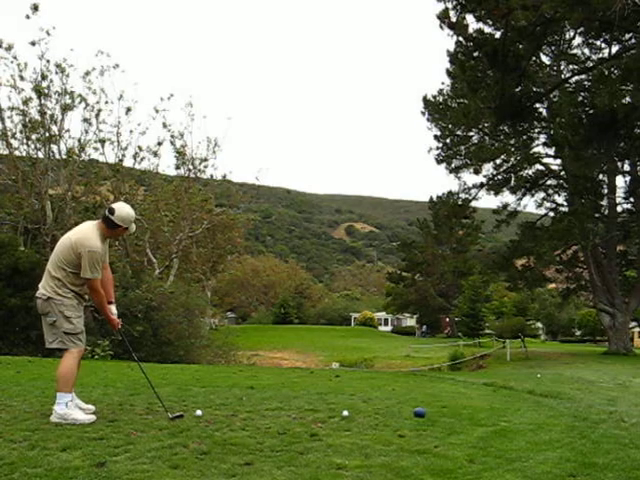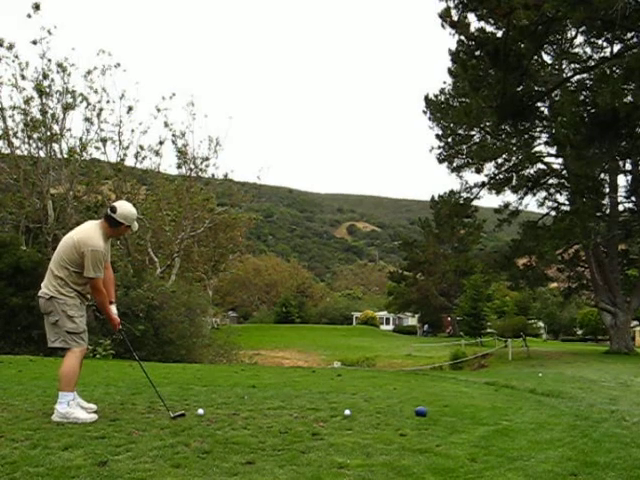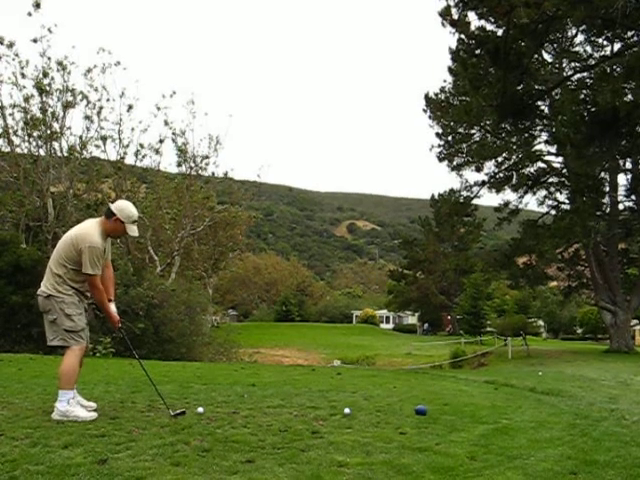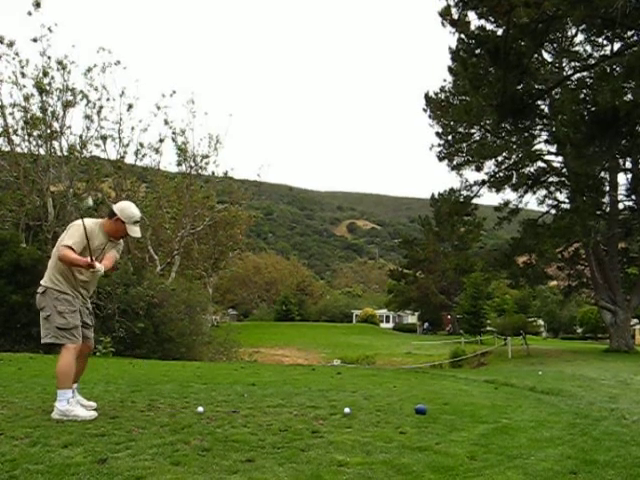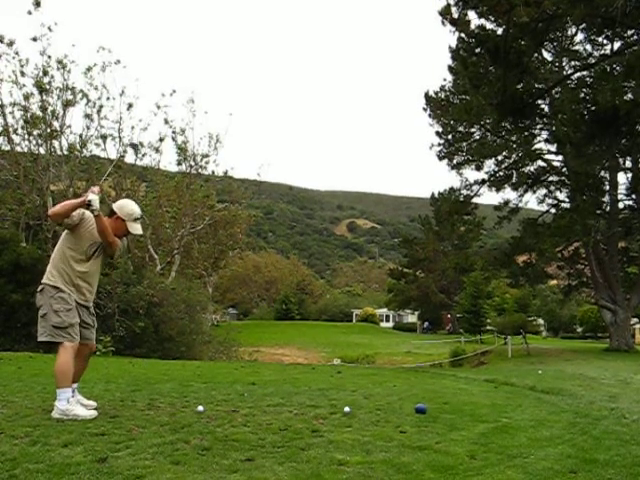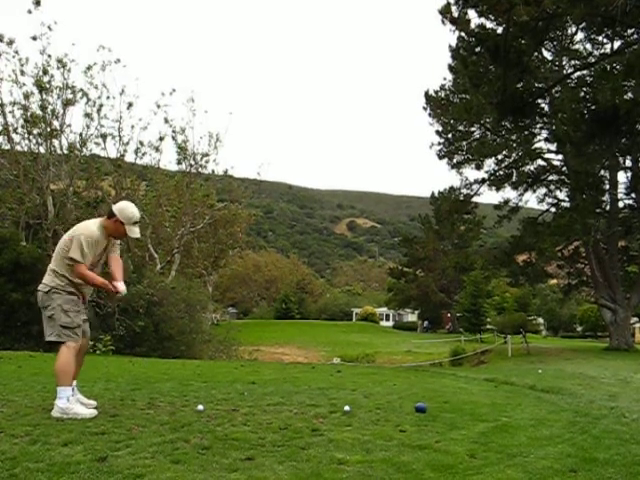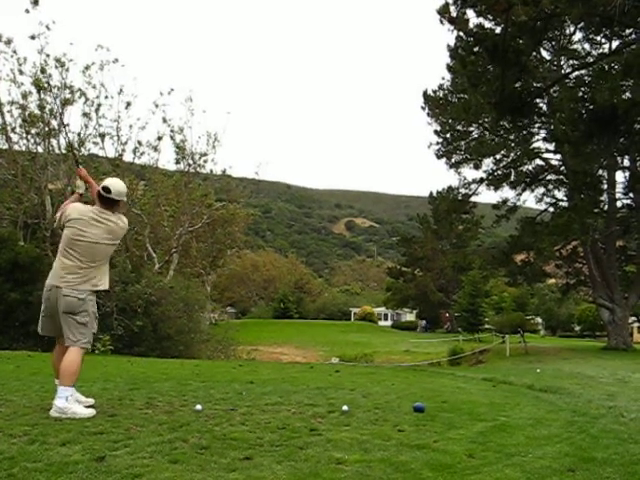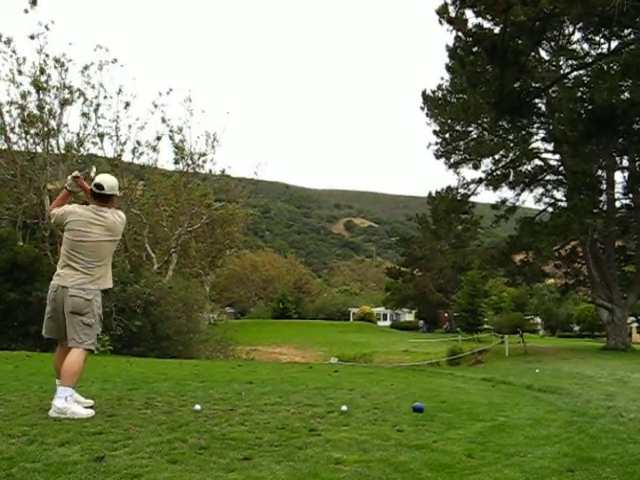
dt=0.4s
person 1, frame 1
left shoulder: (98, 231)
right shoulder: (92, 245)
left elbow: (106, 270)
right elbow: (94, 289)
left wrist: (112, 305)
right wrist: (109, 317)
left hip: (67, 297)
right hip: (58, 297)
left knee: (78, 349)
right knee: (73, 349)
left ankle: (68, 398)
right ankle: (62, 409)
person 1, frame 2
left shoulder: (99, 229)
right shoulder: (94, 244)
left elbow: (107, 270)
right elbow: (96, 288)
left wrist: (113, 305)
right wrist: (110, 317)
left hip: (69, 296)
right hip: (61, 297)
left knee: (79, 348)
right knee: (75, 349)
left ankle: (70, 398)
right ankle: (63, 408)
person 1, frame 3
left shoulder: (101, 231)
right shoulder: (91, 240)
left elbow: (107, 269)
right elbow: (94, 285)
left wrist: (112, 303)
right wrist: (109, 314)
left hip: (70, 295)
right hip: (60, 295)
left knee: (81, 346)
right knee: (75, 347)
left ankle: (69, 396)
right ankle: (64, 406)
person 1, frame 4
left shoulder: (116, 242)
right shoulder: (84, 227)
left elbow: (108, 261)
right elbow: (62, 253)
left wrist: (99, 267)
right wrist: (83, 261)
left hip: (78, 296)
right hip: (58, 292)
left knee: (86, 346)
right knee: (71, 346)
left ankle: (70, 395)
right ankle: (63, 405)
person 1, frame 5
left shoulder: (116, 240)
right shoulder: (83, 218)
left elbow: (108, 240)
right elbow: (53, 214)
left wrist: (97, 212)
right wrist: (82, 201)
left hip: (82, 298)
right hip: (58, 291)
left knee: (87, 346)
right knee: (69, 345)
left ankle: (70, 394)
right ankle: (63, 405)
person 1, frame 6
left shoulder: (110, 236)
right shoulder: (87, 232)
left elbow: (115, 259)
right elbow: (80, 271)
left wrist: (119, 282)
right wrist: (107, 286)
left hip: (75, 294)
right hip: (59, 292)
left knee: (81, 343)
right knee: (70, 343)
left ankle: (69, 393)
right ankle: (63, 403)
person 1, frame 7
left shoulder: (75, 212)
right shoulder: (120, 224)
left elbow: (59, 217)
right elbow: (107, 207)
left wrist: (78, 191)
right wrist: (89, 181)
left hip: (54, 287)
right hip: (79, 293)
left knee: (62, 341)
right knee: (77, 344)
left ankle: (65, 391)
right ankle: (62, 402)
person 1, frame 8
left shoulder: (73, 213)
right shoulder: (118, 220)
left elbow: (52, 211)
right elbow: (106, 207)
left wrist: (69, 188)
right wrist: (84, 187)
left hip: (60, 287)
right hip: (85, 292)
left knee: (64, 343)
right knee: (80, 346)
left ankle: (65, 393)
right ankle: (62, 402)
